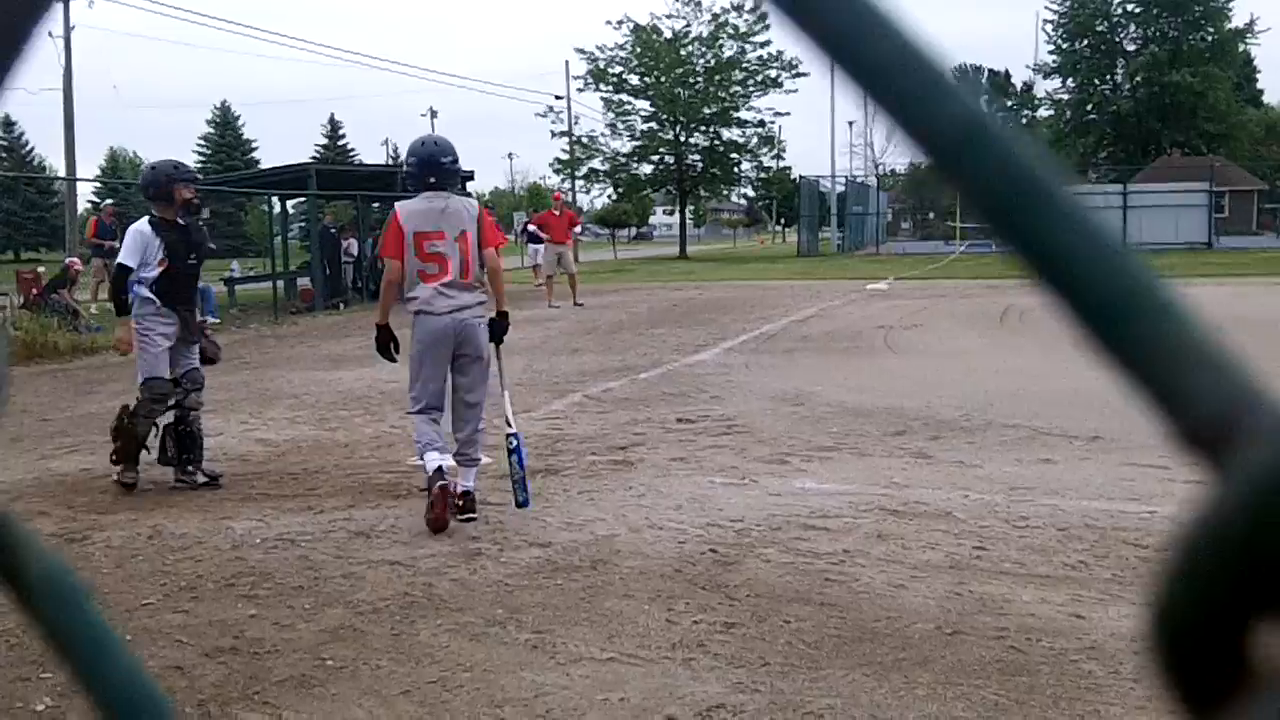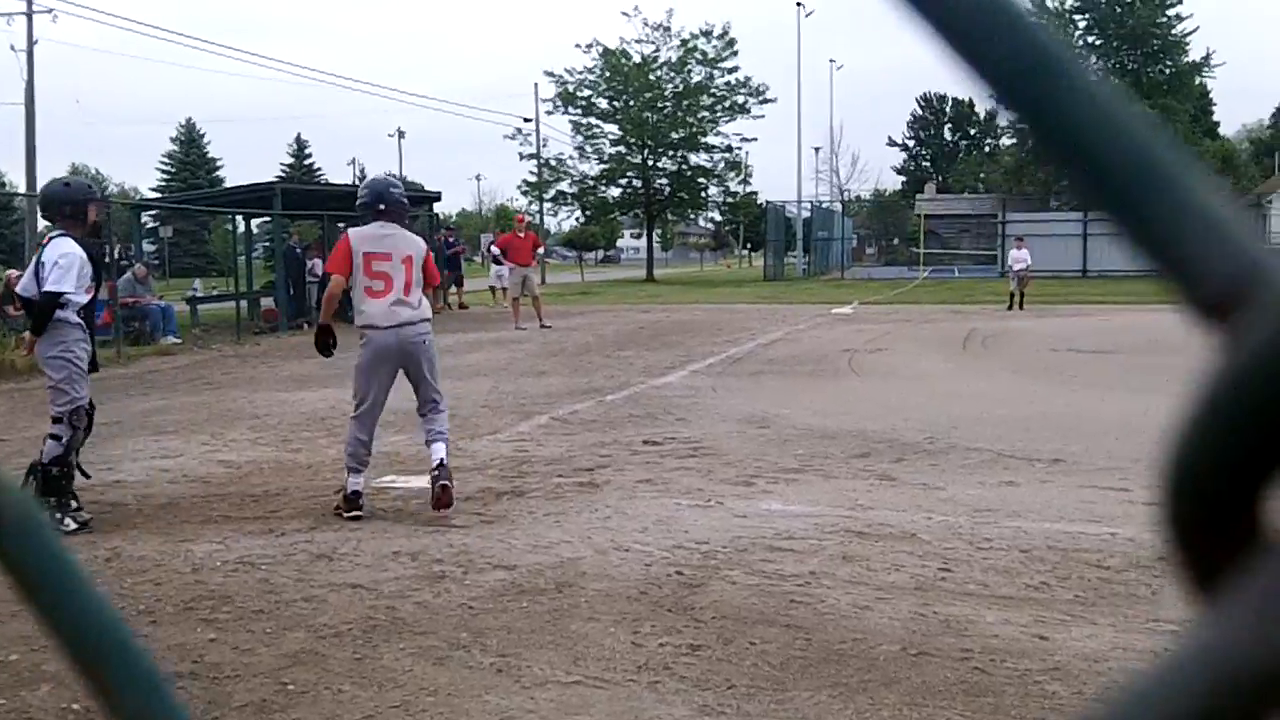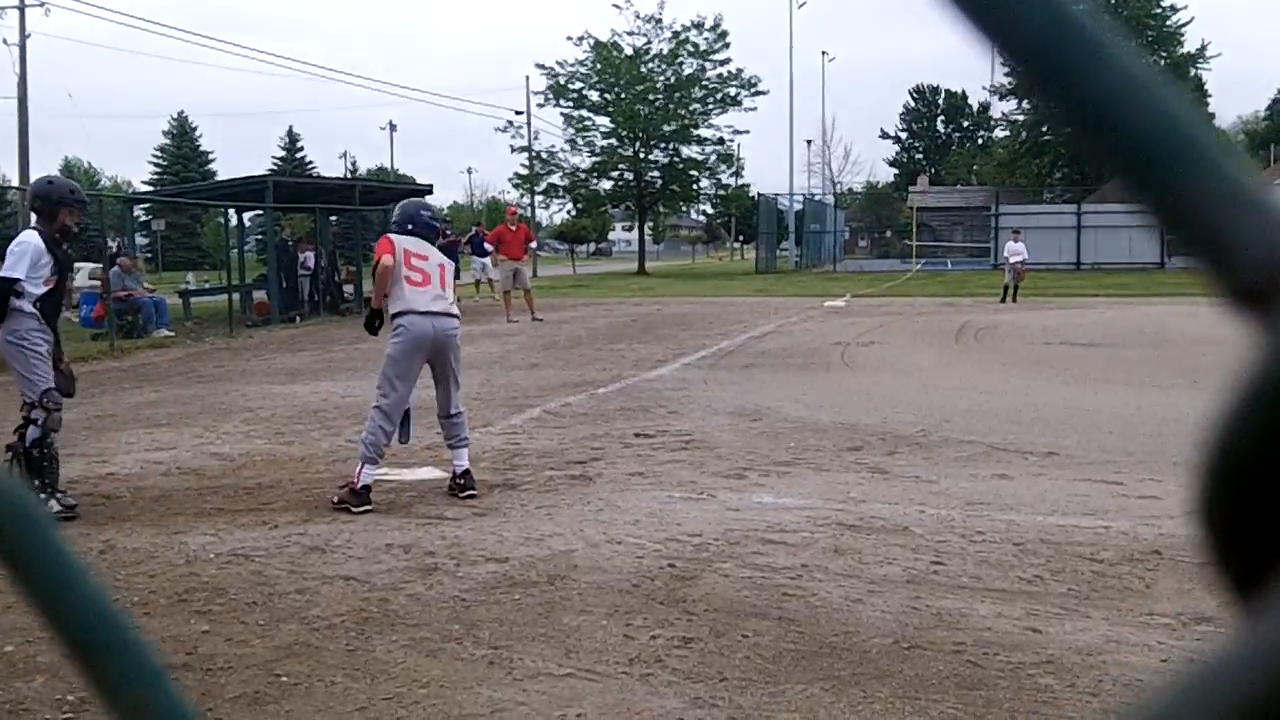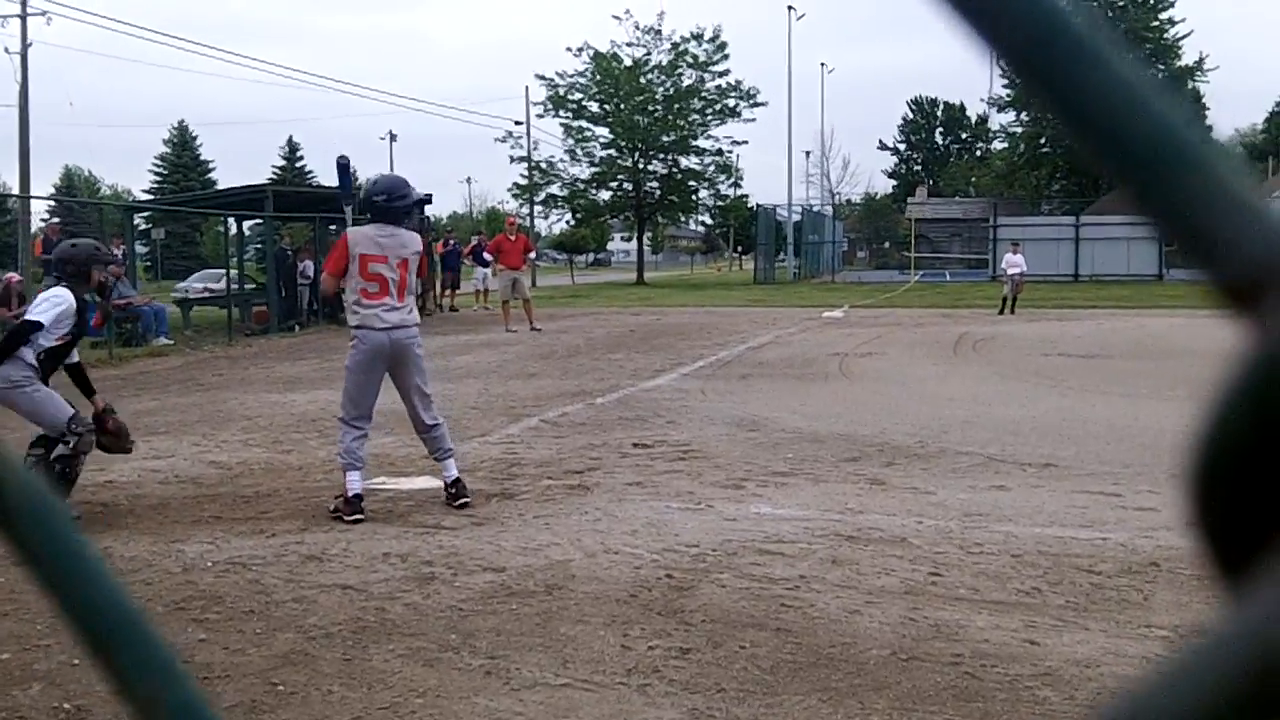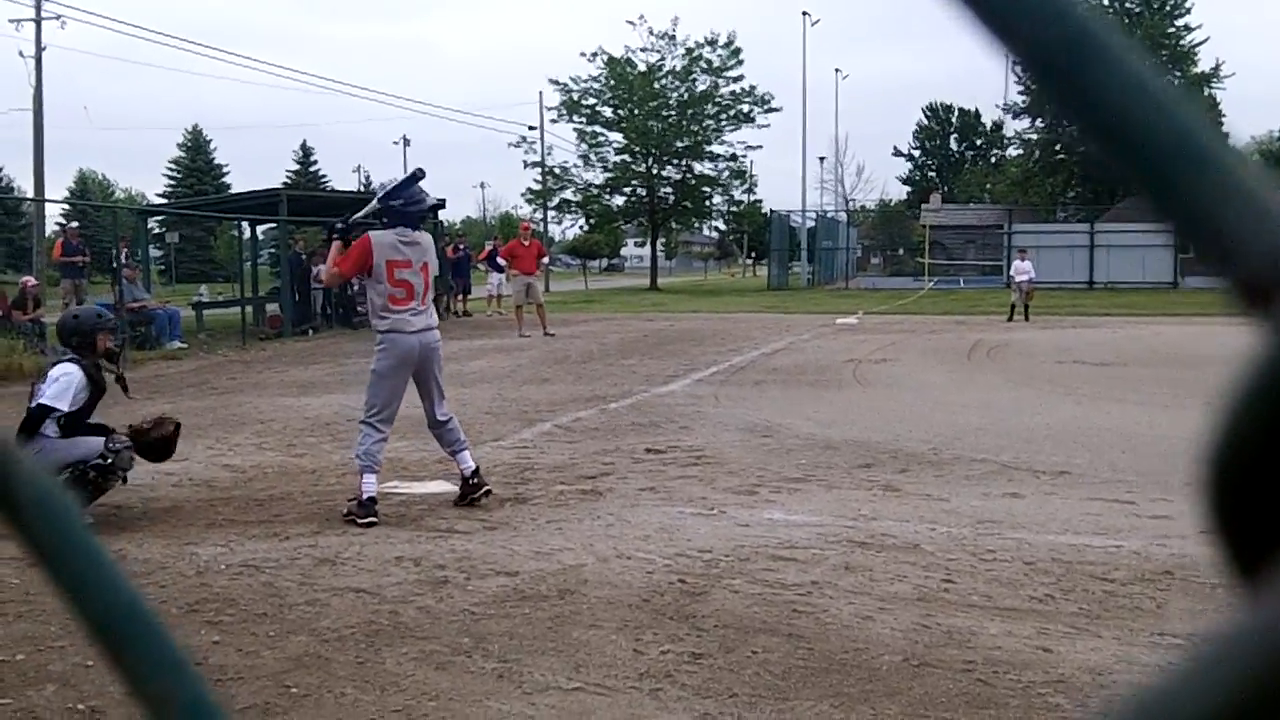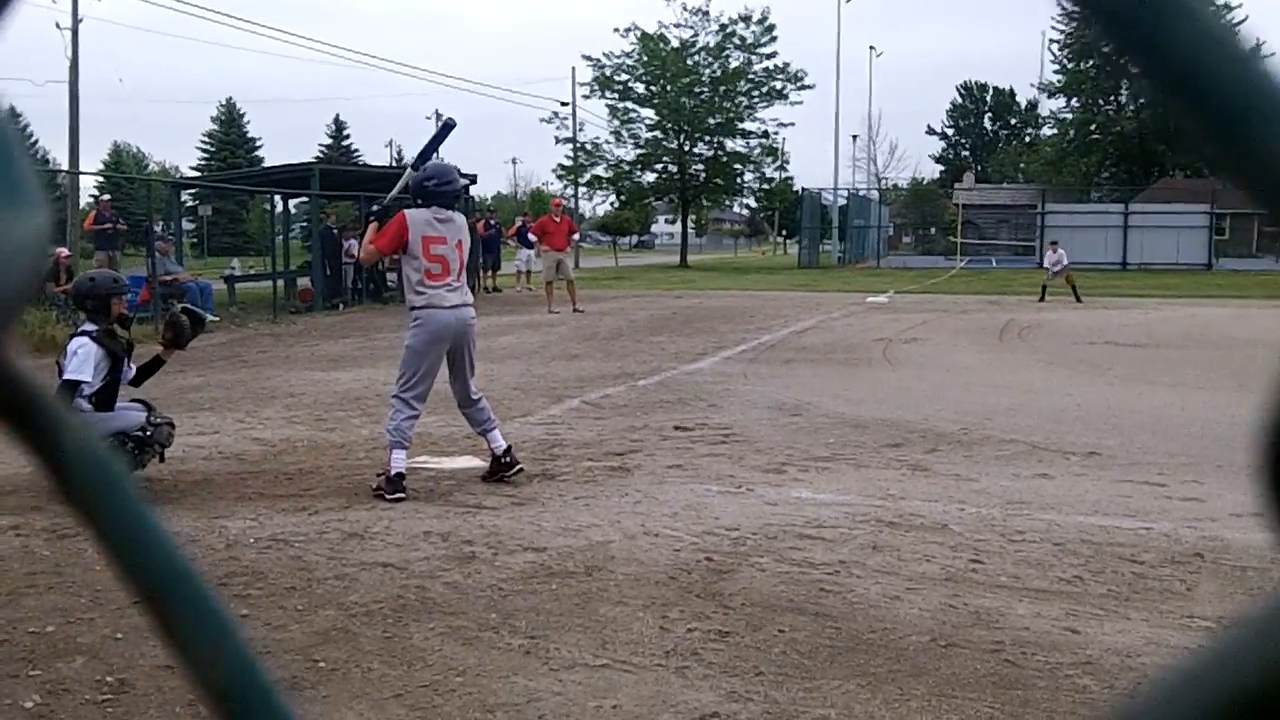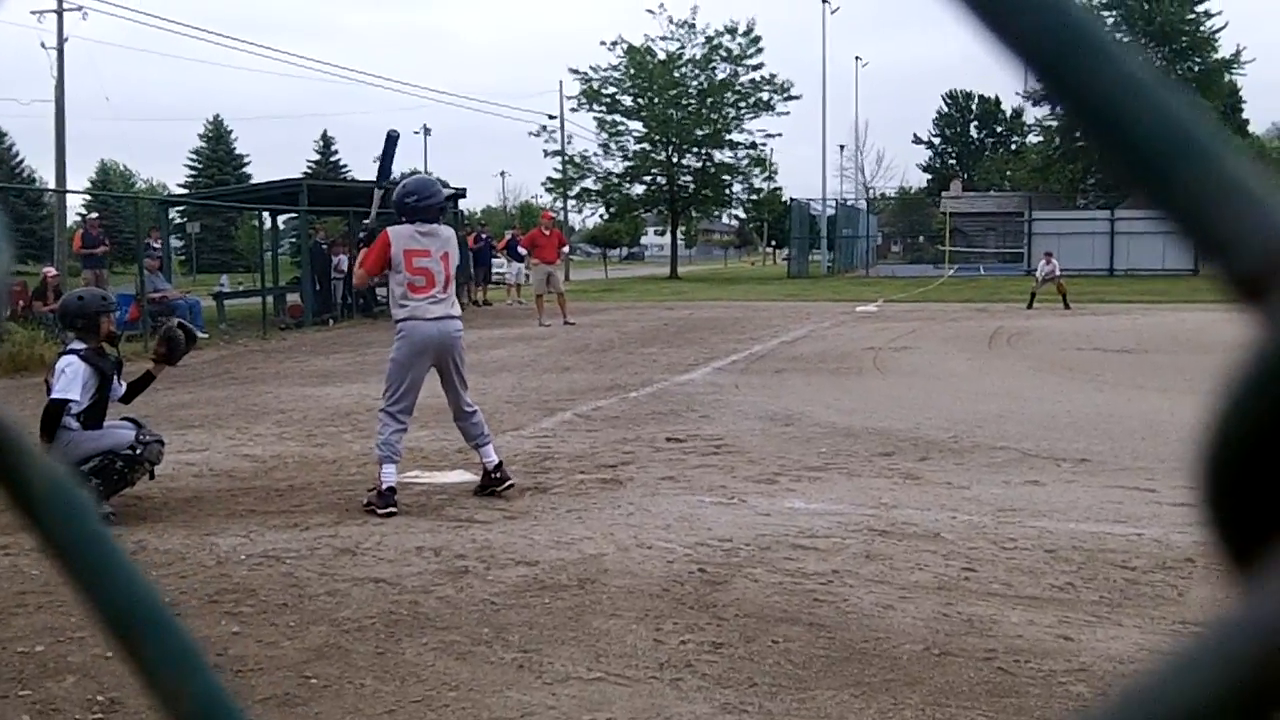
dt=0.7s
person 1, frame 1
left shoulder: (402, 213)
right shoulder: (472, 209)
left elbow: (392, 275)
right elbow: (493, 263)
left wrist: (382, 324)
right wrist: (501, 312)
left hip: (429, 320)
right hip: (471, 317)
left knee: (425, 408)
right knee: (469, 408)
left ankle: (439, 474)
right ankle: (465, 491)
person 1, frame 2
left shoulder: (352, 239)
right shoulder: (417, 243)
left elbow: (335, 287)
left wrist: (324, 326)
left hip: (377, 336)
right hip: (418, 331)
left knee: (363, 417)
right knee: (433, 406)
left ankle: (353, 494)
right ankle: (441, 468)
person 1, frame 3
left shoulder: (391, 241)
right shoulder: (441, 257)
left elbow: (386, 264)
left wrist: (376, 307)
left hip: (412, 324)
right hip: (449, 324)
left knee: (387, 406)
right knee: (451, 404)
left ankle: (361, 486)
right ankle: (462, 474)
person 1, frame 4
left shoulder: (352, 237)
right shoulder: (414, 241)
left elbow: (327, 287)
left hip: (367, 337)
right hip: (407, 335)
left knee: (355, 418)
right knee: (425, 412)
left ankle: (352, 497)
right ankle: (454, 483)
person 1, frame 5
left shoulder: (372, 241)
right shoulder: (427, 242)
left elbow: (331, 279)
left wrist: (337, 240)
left hip: (394, 341)
right hip: (429, 337)
left knee: (375, 421)
right knee: (438, 412)
left ankle: (366, 500)
right ankle: (472, 477)
person 1, frame 6
left shoulder: (407, 220)
right shoulder: (461, 222)
left elbow: (367, 256)
left wrist: (375, 221)
left hip: (429, 318)
right hip: (465, 315)
left knee: (407, 397)
right knee: (467, 392)
left ankle: (394, 476)
right ankle: (503, 456)
person 1, frame 7
left shoulder: (392, 236)
right shoulder: (449, 235)
left elbow: (360, 280)
left wrist: (365, 245)
left hip: (413, 331)
right hip: (450, 328)
left knee: (394, 412)
right knee: (462, 403)
left ankle: (386, 489)
right ankle: (495, 470)
person 2, frame 1
left shoulder: (192, 231)
right shoulder: (143, 230)
right elbow: (120, 276)
left wrist: (193, 319)
right wrist: (124, 323)
left hip: (185, 320)
right hip: (154, 319)
left knee: (190, 392)
right knee: (155, 393)
left ankle: (188, 466)
right ankle: (126, 459)
person 2, frame 2
left shoulder: (50, 247)
right shoulder: (72, 250)
left elbow: (24, 294)
right elbow: (51, 298)
left wrist: (38, 330)
right wrist: (36, 333)
left hip: (60, 341)
right hip: (66, 340)
left knee: (81, 415)
right knee: (68, 420)
left ankle: (56, 494)
right ankle: (52, 506)
person 2, frame 3
left shoulder: (52, 245)
right shoulder: (30, 241)
left wrist: (56, 351)
left hip: (39, 333)
left knee: (38, 405)
right knee: (45, 405)
left ankle: (32, 482)
right ankle: (41, 490)
person 2, frame 4
left shoulder: (75, 306)
right shoulder: (63, 298)
left elbow: (73, 365)
right elbow: (22, 330)
left wrist: (96, 401)
left hip: (27, 378)
left knee: (63, 425)
right knee: (79, 430)
person 2, frame 5
left shoulder: (90, 370)
right shoulder: (72, 372)
left elbow: (79, 426)
right elbow: (38, 413)
left wrist: (124, 436)
left hip: (53, 445)
right hip: (40, 449)
right knee: (120, 451)
person 2, frame 6
left shoulder: (109, 338)
right shoulder: (87, 343)
left elbow: (134, 378)
right elbow: (65, 392)
left wrist: (166, 352)
left hip: (94, 417)
left knee: (140, 409)
person 2, frame 7
left shoulder: (98, 357)
right shoulder: (76, 361)
left elbow: (124, 395)
right elbow: (53, 410)
left wrist: (157, 367)
right wrist: (46, 453)
left hip: (80, 434)
right hip: (66, 441)
left knee: (132, 429)
right knee: (148, 444)
